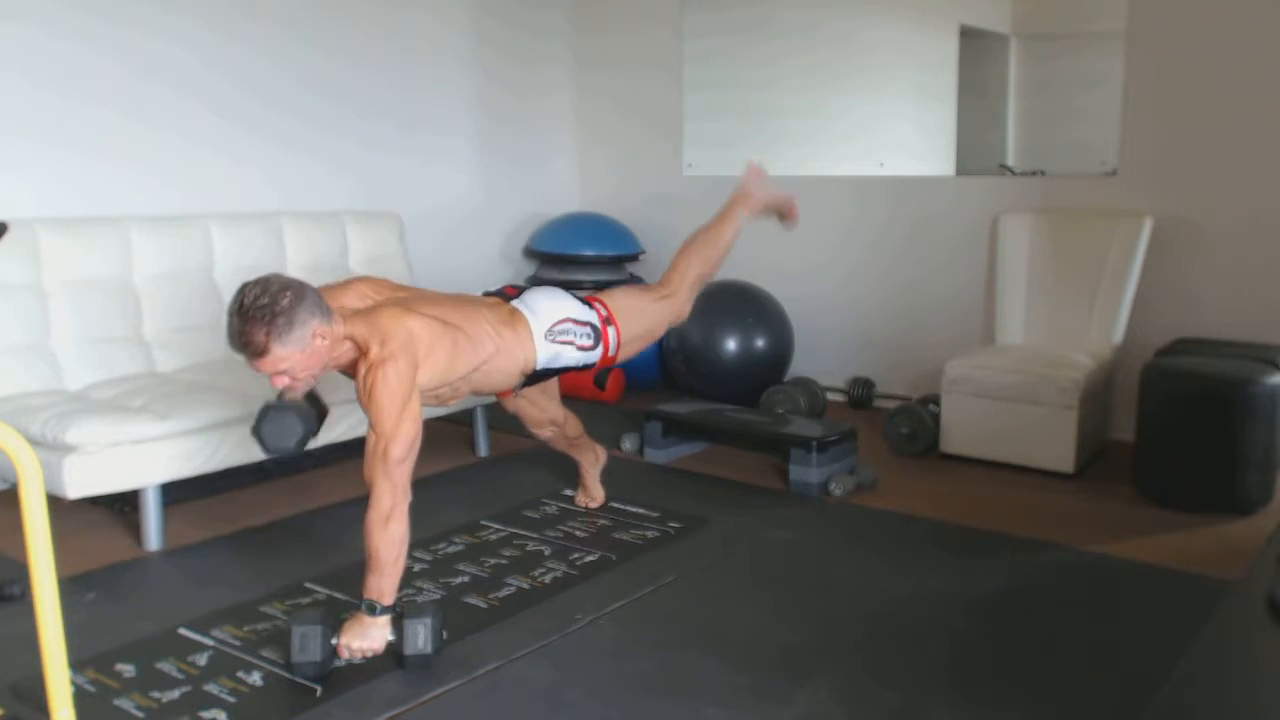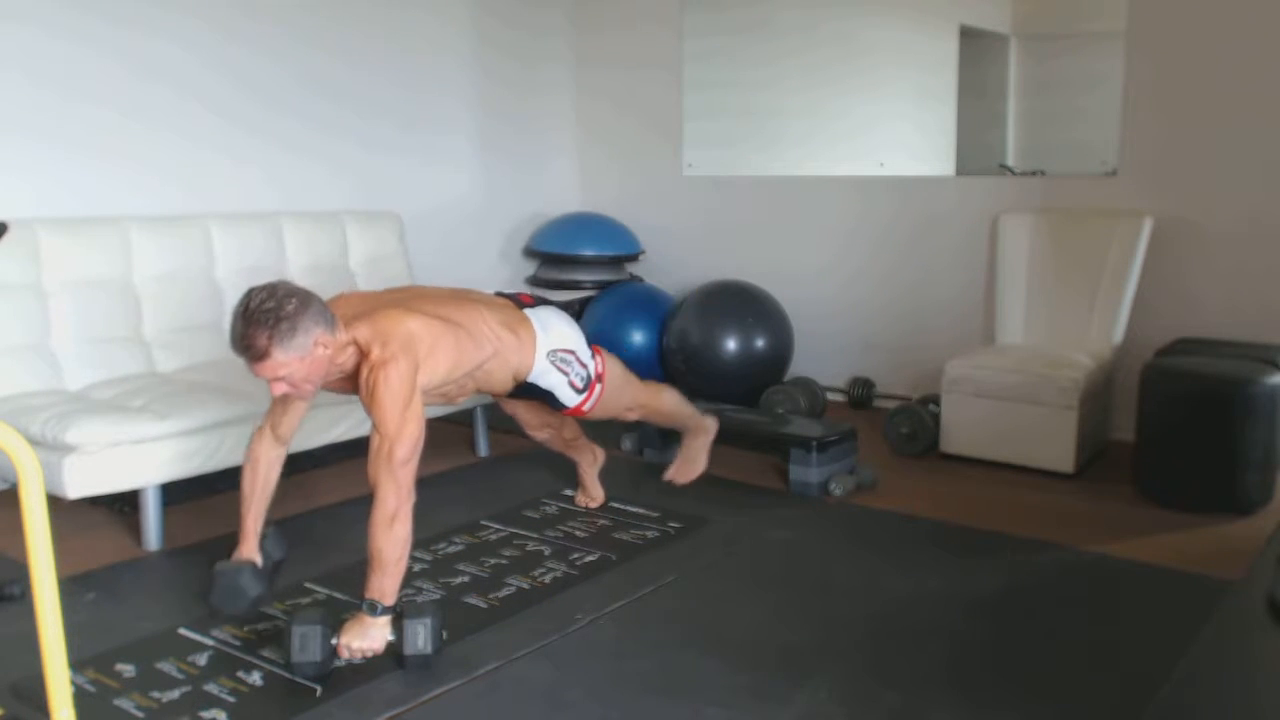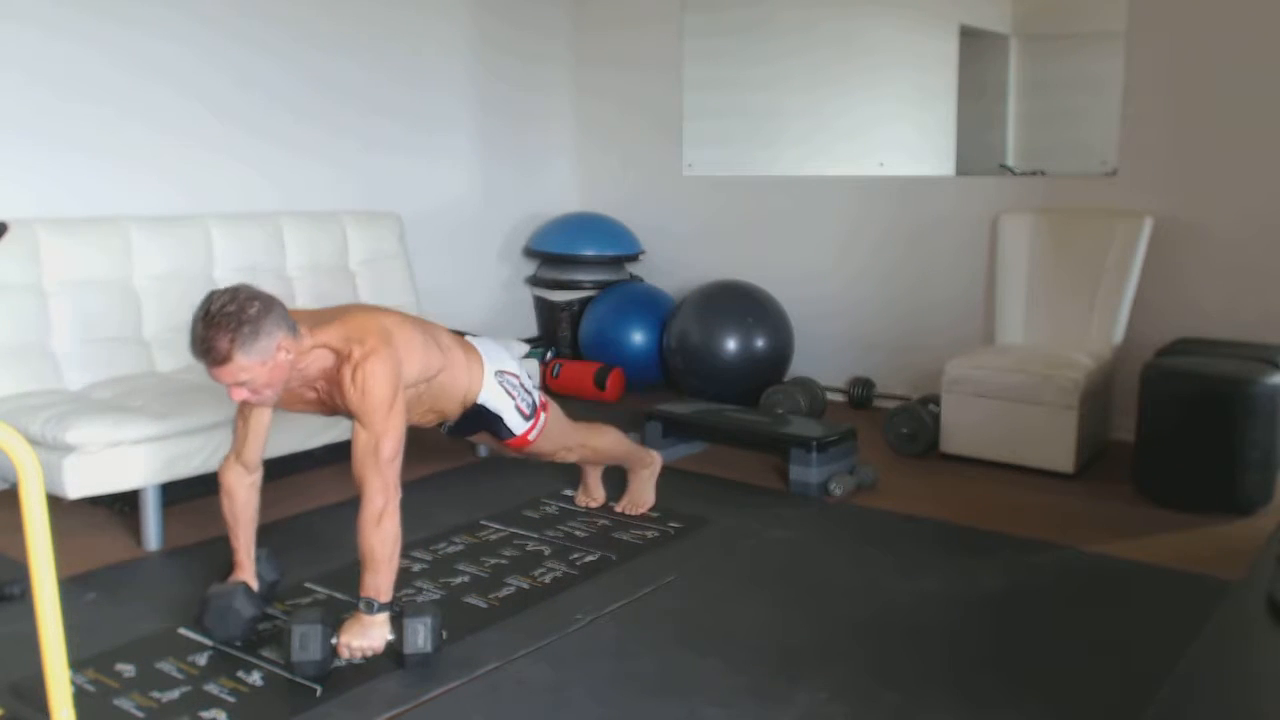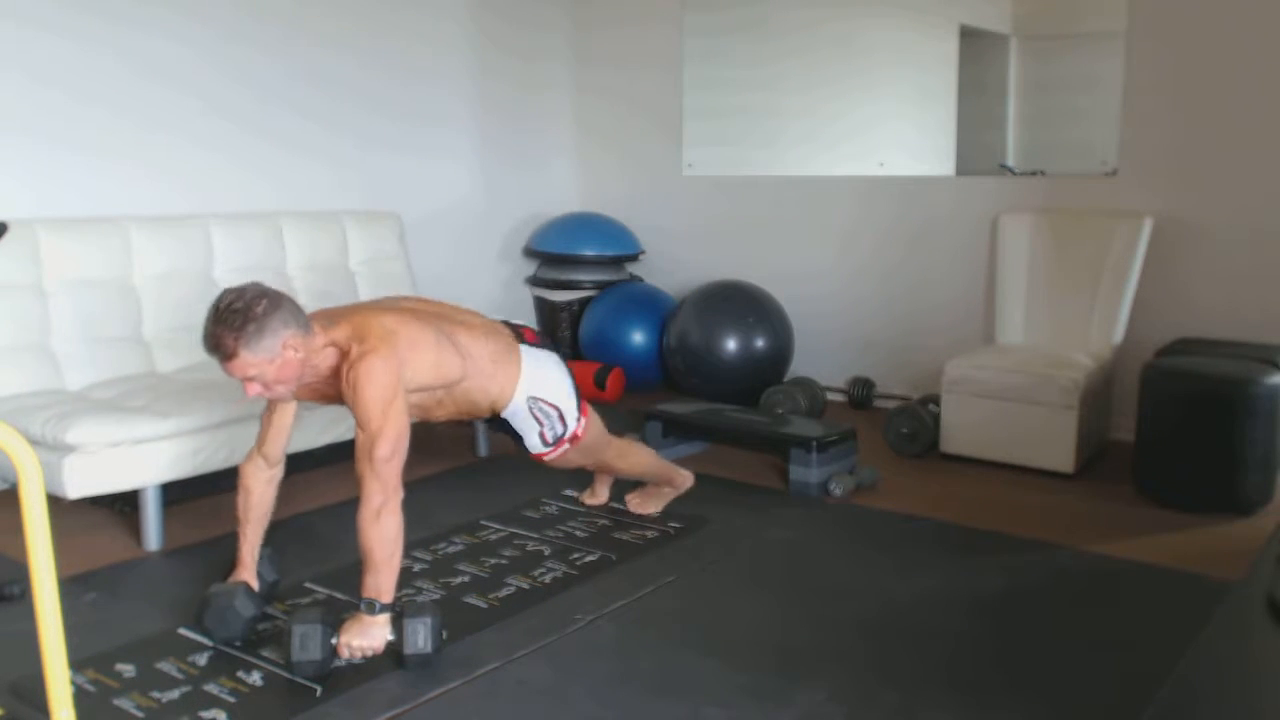
dt=0.4s
person 1, frame 1
left shoulder: (386, 362)
right shoulder: (327, 304)
left elbow: (390, 499)
left wrist: (374, 614)
right wrist: (292, 388)
left hip: (543, 328)
right hip: (504, 317)
left knee: (673, 299)
right knee: (544, 423)
left ankle: (748, 198)
right ankle: (588, 463)
person 1, frame 2
left shoulder: (387, 363)
right shoulder: (313, 338)
left elbow: (393, 498)
right elbow: (270, 438)
left wrist: (376, 615)
right wrist: (248, 544)
left hip: (543, 343)
right hip: (498, 322)
left knee: (630, 402)
right knee: (540, 425)
left ankle: (697, 426)
right ankle: (586, 457)
person 1, frame 3
left shoulder: (365, 361)
right shoulder: (267, 358)
left elbow: (381, 497)
right elbow: (240, 470)
left wrist: (373, 614)
right wrist: (244, 569)
left hip: (483, 376)
right hip: (443, 398)
left knee: (568, 443)
left ankle: (643, 462)
right ankle: (591, 469)
person 1, frame 4
left shoulder: (368, 364)
right shoulder: (299, 350)
left elbow: (382, 497)
right elbow: (263, 462)
left wrist: (375, 613)
right wrist: (245, 566)
left hip: (529, 377)
right hip: (500, 350)
left knee: (600, 449)
left ankle: (674, 479)
right ankle: (602, 475)
